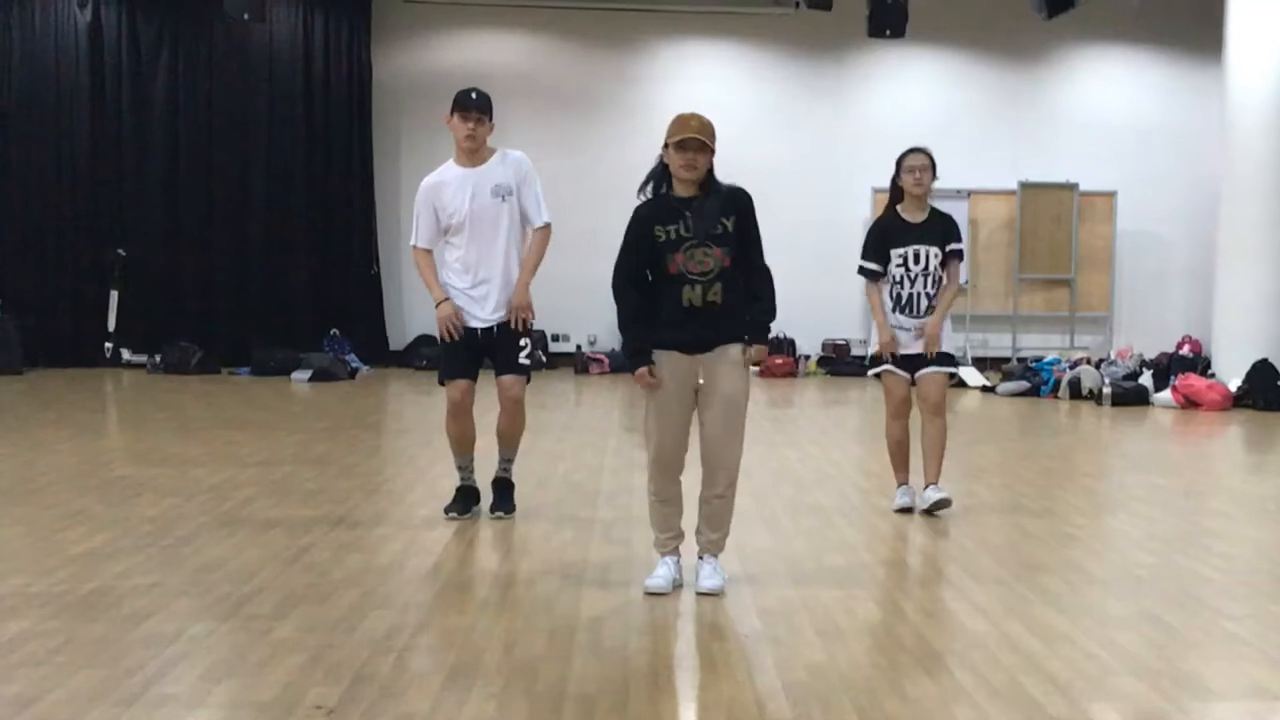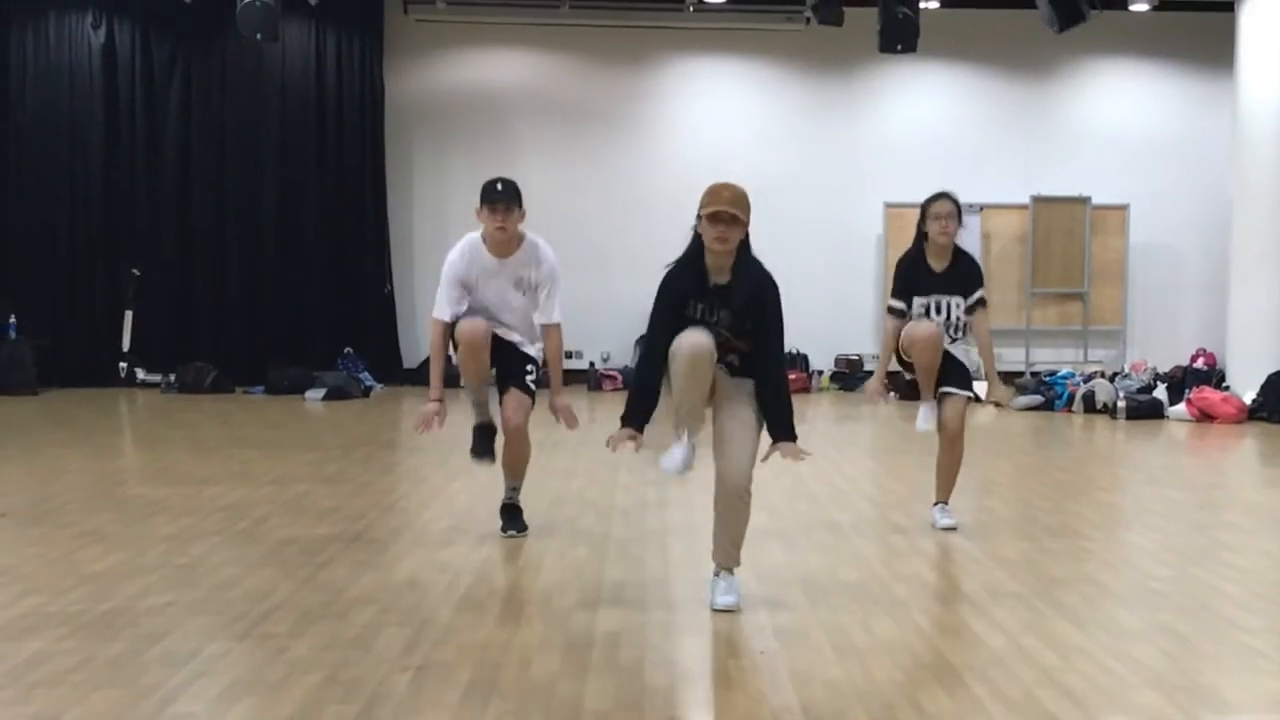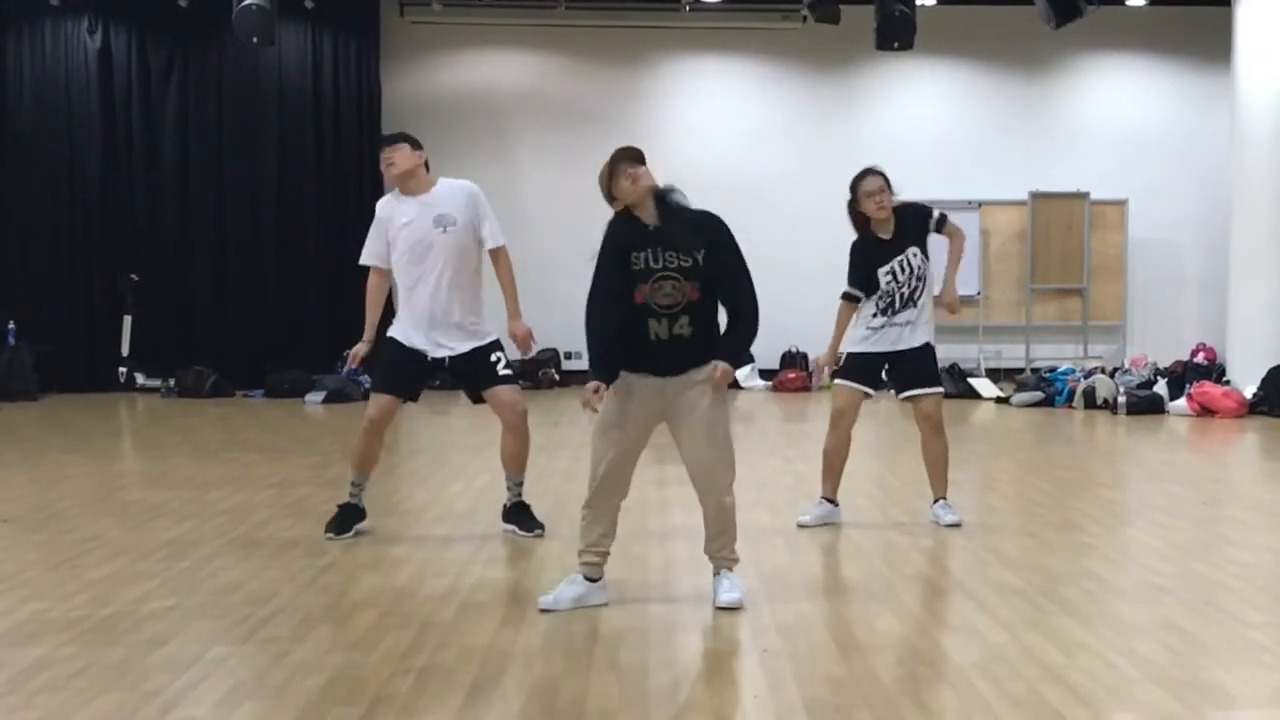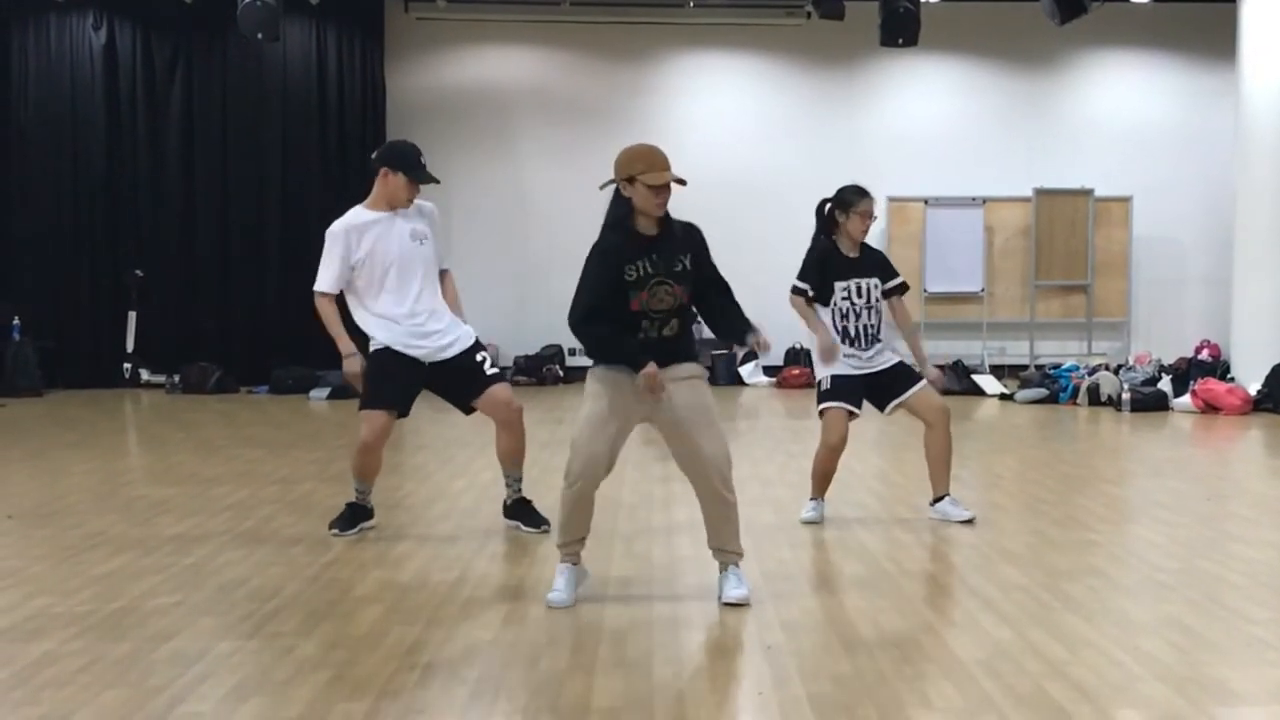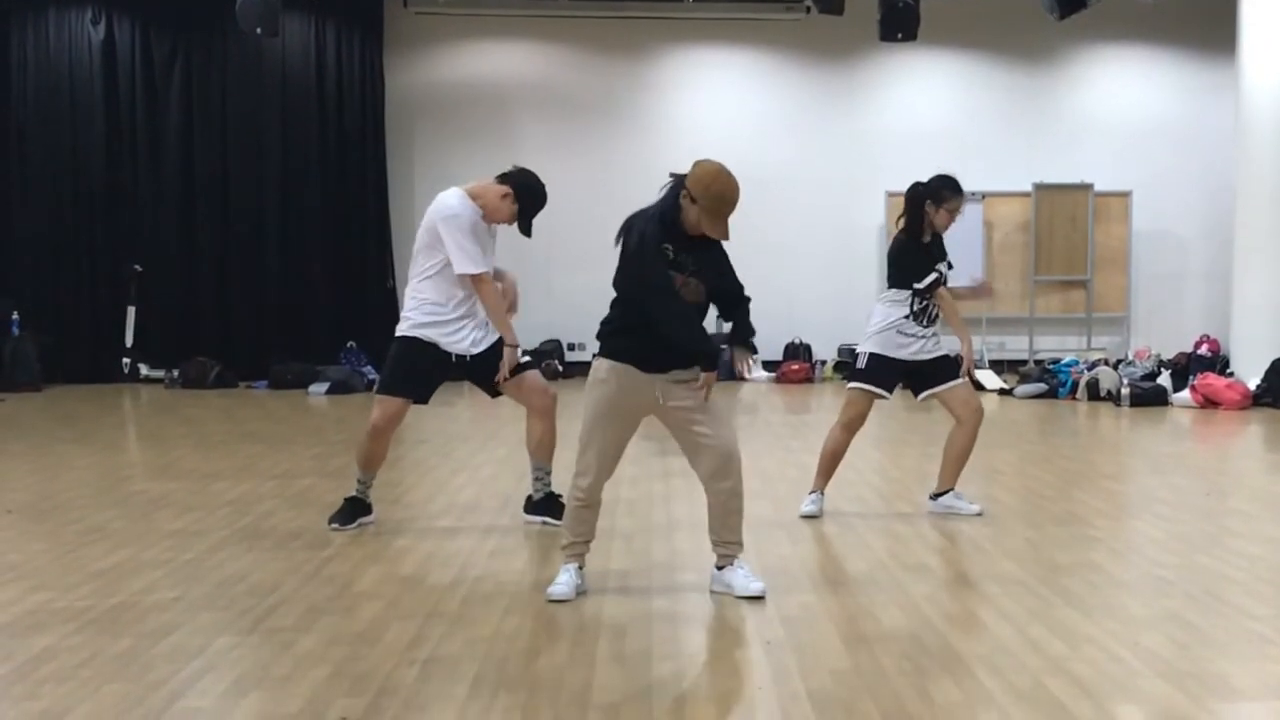
dt=1s
person 1, frame 1
left shoulder: (735, 203)
right shoulder: (649, 215)
left elbow: (756, 272)
right elbow: (627, 286)
left wrist: (759, 330)
right wrist: (637, 353)
left hip: (726, 351)
right hip: (667, 354)
left knee: (722, 461)
right knee: (663, 461)
left ankle: (710, 556)
right ankle: (668, 555)
person 1, frame 2
left shoulder: (759, 285)
right shoulder: (679, 280)
left elbow: (772, 361)
right elbow: (654, 349)
left wrist: (783, 431)
right wrist: (633, 419)
left hip: (742, 384)
right hip: (692, 371)
left knee: (735, 480)
right knee: (692, 345)
left ankle: (725, 572)
right ankle: (685, 436)
person 1, frame 3
left shoulder: (707, 229)
right shoulder: (619, 238)
left elbow: (743, 303)
right elbow: (602, 309)
left wrist: (729, 357)
right wrist: (601, 372)
left hip: (697, 377)
right hip: (633, 379)
left knee: (715, 479)
right knee: (605, 478)
left ankle: (724, 569)
right ankle: (590, 577)
person 1, frame 4
left shoulder: (687, 239)
right shoulder: (611, 249)
left elbow: (713, 299)
right elbow: (584, 320)
left wrist: (745, 332)
right wrist: (636, 361)
left hip: (679, 373)
right hip: (615, 373)
left knee: (714, 470)
right knee: (582, 469)
left ankle: (729, 565)
right ankle: (569, 565)
person 1, frame 5
left shoulder: (709, 244)
right shoulder: (644, 230)
left elbow: (732, 297)
right elbow: (663, 305)
left wrist: (742, 340)
right wrist: (708, 356)
left hip: (684, 373)
right hip: (622, 369)
left knee: (725, 460)
right knee: (591, 471)
left ankle: (727, 564)
right ankle: (572, 565)
person 2, frame 1
left shoulder: (516, 166)
right shoulder: (433, 185)
left elbow: (541, 229)
right elbow: (422, 249)
left wrist: (522, 285)
right wrist: (440, 298)
left hip: (509, 308)
right hip: (459, 312)
left knee: (512, 395)
right knee: (457, 399)
left ankle: (504, 479)
right ankle: (466, 486)
person 2, frame 2
left shoulder: (542, 258)
right shoulder: (462, 257)
left elbow: (550, 327)
right elbow: (440, 324)
left wrist: (558, 392)
right wrist: (435, 395)
left hip: (522, 343)
right hip: (478, 329)
left knee: (516, 421)
right knee: (472, 330)
left ankle: (511, 504)
right ankle: (482, 421)
person 2, frame 3
left shoulder: (465, 193)
right shoulder: (387, 209)
left elbow: (497, 253)
right elbow: (379, 274)
left wrist: (515, 317)
right wrist: (367, 337)
left hip: (471, 334)
right hip: (409, 335)
left knee: (514, 409)
right knee: (376, 416)
left ankle: (514, 505)
right ankle: (353, 505)
person 2, frame 4
left shoulder: (426, 215)
right shoulder: (346, 230)
right elbow: (324, 297)
left wrist: (458, 323)
right wrist: (348, 351)
left hip: (450, 339)
right hip: (392, 349)
left knee: (509, 409)
right knee: (371, 437)
left ankle: (515, 502)
right ankle: (360, 506)
person 2, frame 5
left shoulder: (481, 211)
right shoulder: (453, 211)
right elbow: (480, 282)
left wrist: (503, 278)
right wrist: (511, 341)
left hip: (476, 333)
right hip: (424, 333)
left knee: (543, 398)
right knee: (381, 421)
left ankle: (541, 497)
right ankle: (359, 500)
person 3, frame 1
left shoulder: (945, 225)
right shoulder: (883, 226)
left elbow: (952, 281)
right elbow: (873, 284)
left wrist: (936, 321)
right wrist: (882, 328)
left hip: (932, 332)
right hip: (894, 332)
left knee: (933, 405)
right knee: (897, 406)
left ankle: (931, 485)
right ankle: (903, 486)
person 3, frame 2
left shoulder: (968, 266)
right shoulder: (909, 264)
left elbow: (980, 324)
right elbow: (894, 322)
left wrist: (993, 379)
right wrist: (879, 375)
left hip: (954, 354)
right hip: (915, 347)
left knee: (953, 431)
right knee: (925, 334)
left ankle: (941, 505)
right ankle: (927, 401)
person 3, frame 3
left shoulder: (913, 216)
right shoulder: (862, 249)
left elbow: (956, 234)
right elbow: (850, 300)
left wrist: (950, 284)
right wrist: (832, 350)
left hip: (915, 340)
right hip: (867, 341)
left knee: (931, 419)
right knee: (840, 414)
left ankle: (940, 502)
right ankle: (828, 502)
person 3, frame 4
left shoulder: (876, 260)
right shoulder: (821, 254)
left elbow: (900, 311)
right elbow: (797, 299)
left wrist: (923, 361)
right wrist: (822, 334)
left hip: (880, 359)
right hip: (839, 365)
left knee: (939, 412)
right knee: (834, 440)
left ankle: (941, 500)
right ankle: (815, 500)
person 3, frame 5
left shoulder: (935, 240)
right shoulder: (907, 246)
right elbow: (940, 296)
left wrist: (969, 293)
right wrist: (965, 340)
left hip: (926, 348)
right hip: (886, 343)
left knee: (972, 411)
right knee: (851, 418)
left ankle: (943, 494)
right ankle: (816, 493)
